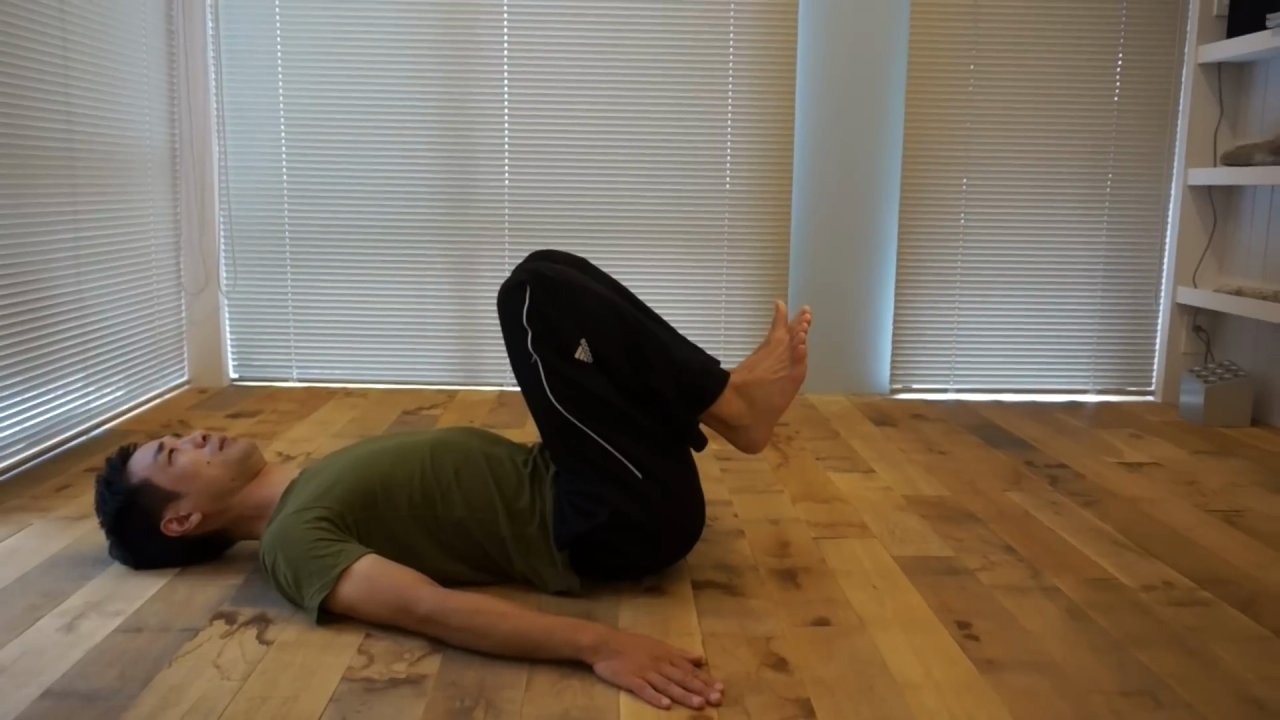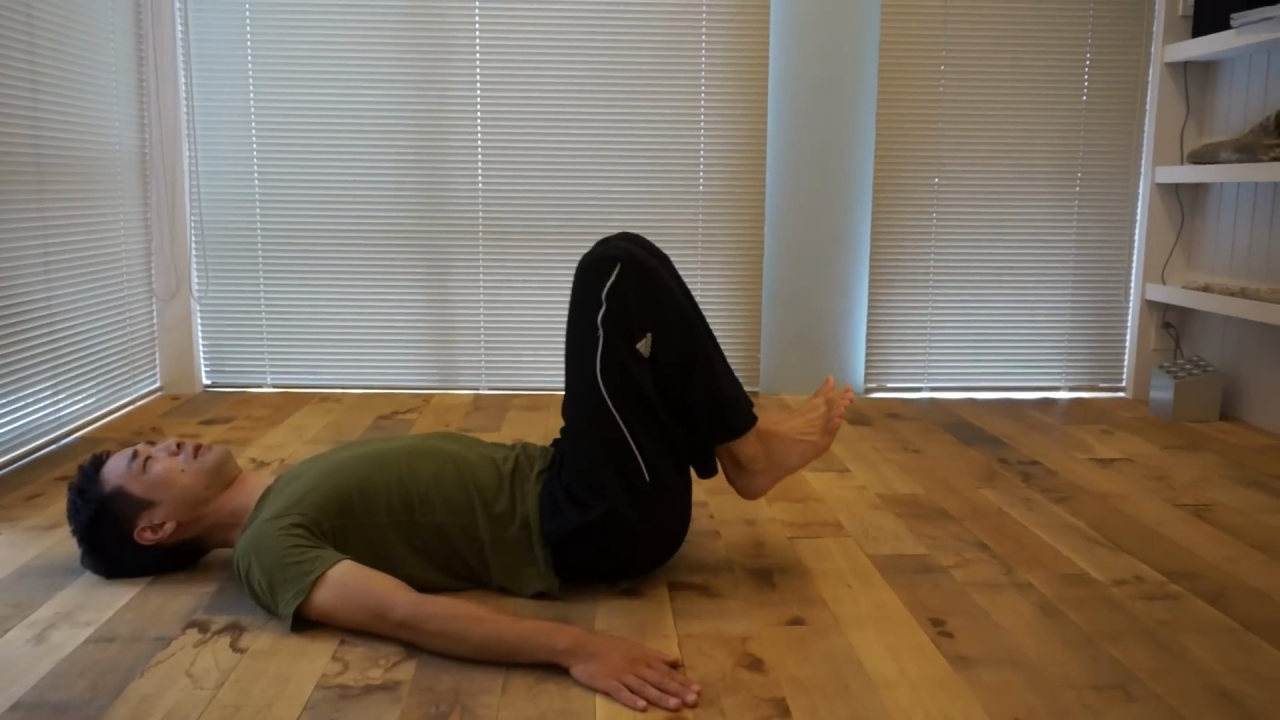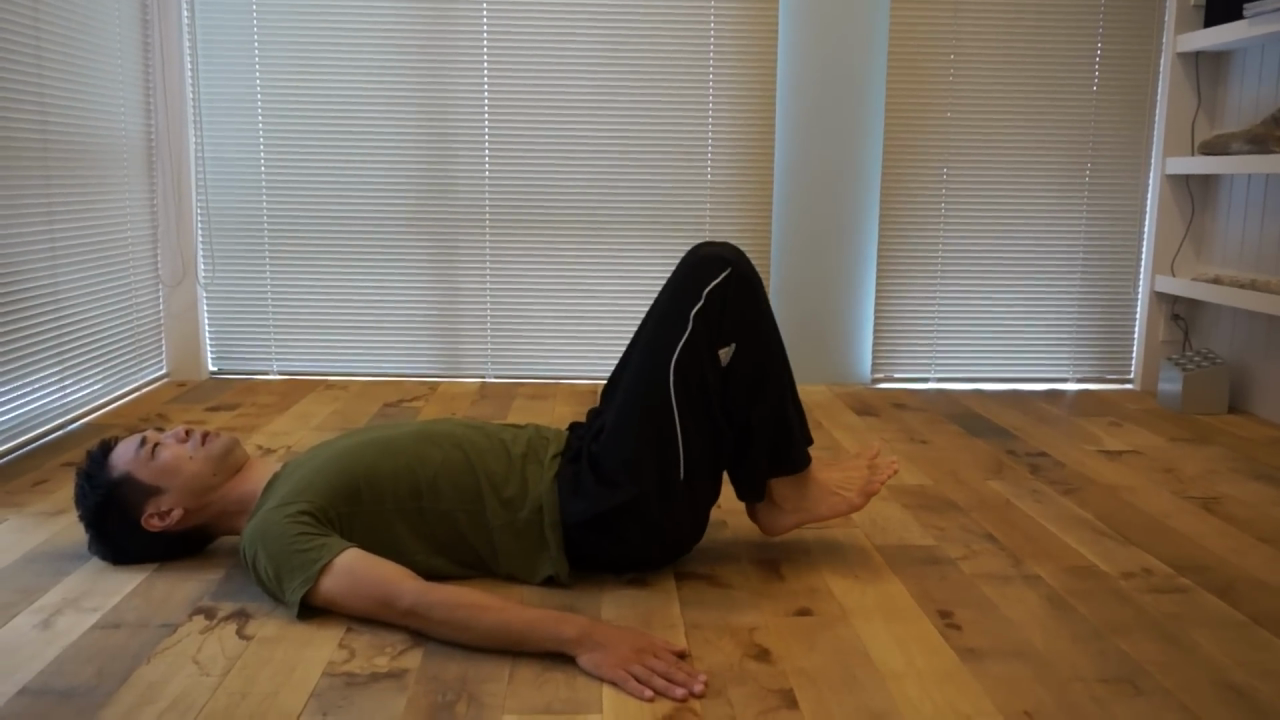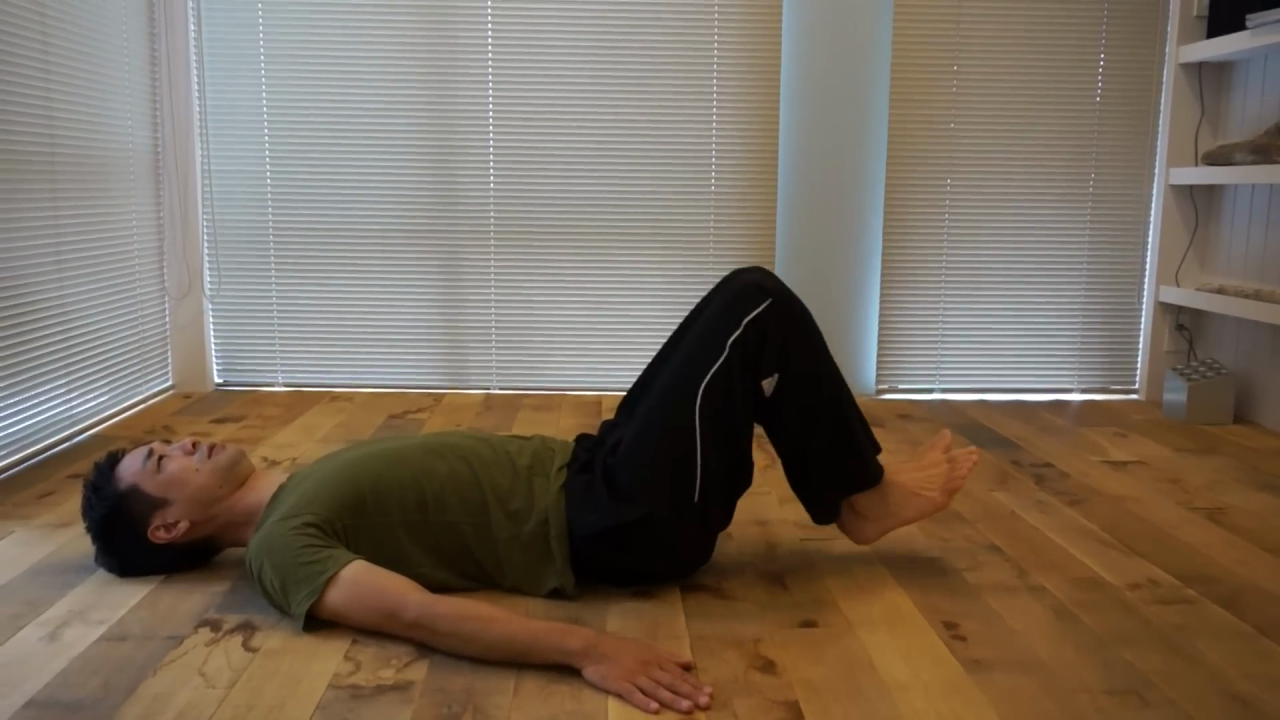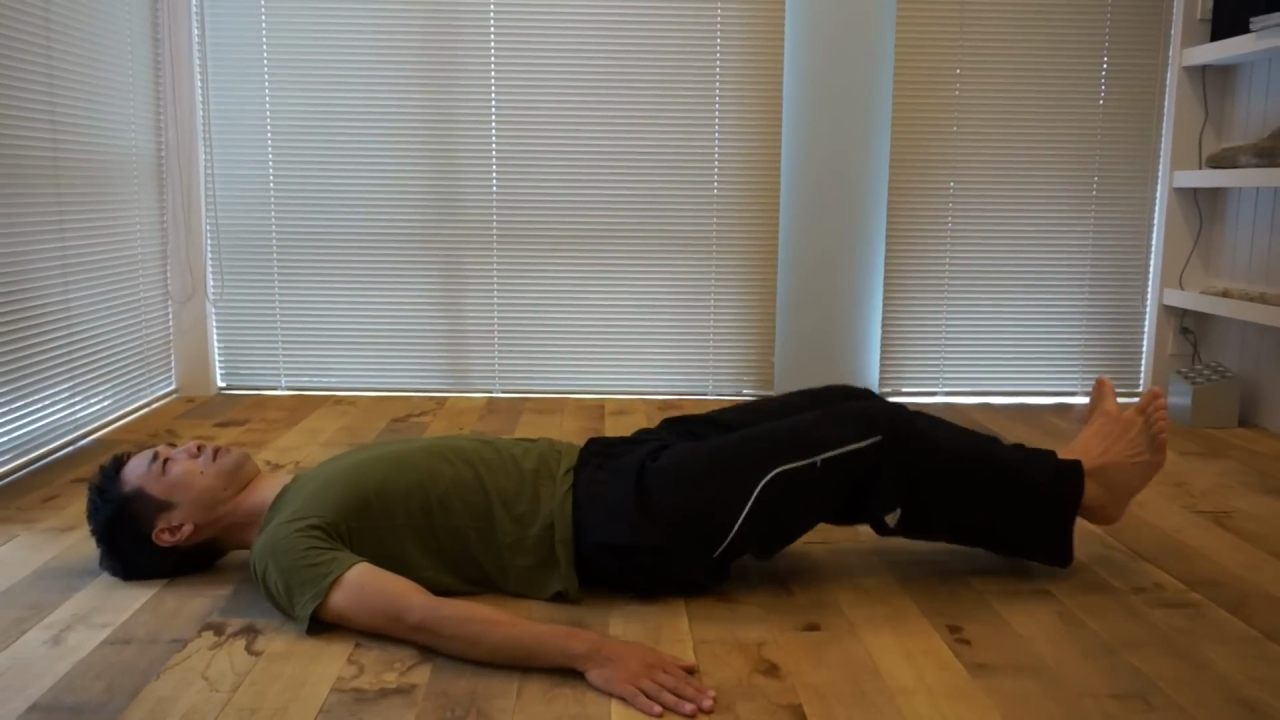
dt=1s
person 1, frame 1
left shoulder: (321, 486)
right shoulder: (297, 540)
right elbow: (428, 609)
right wrist: (597, 643)
left hip: (557, 485)
right hip: (617, 526)
left knee: (548, 281)
right knee: (538, 292)
left ankle: (725, 397)
right ankle: (729, 404)
person 1, frame 2
left shoulder: (296, 494)
right shoulder: (271, 550)
right elbow: (405, 613)
right wrist: (575, 645)
left hip: (544, 479)
right hip: (597, 527)
left knee: (623, 262)
right knee: (619, 274)
left ankle: (742, 442)
right ankle: (746, 449)
person 1, frame 3
left shoulder: (301, 481)
right shoulder: (278, 537)
right elbow: (414, 602)
right wrist: (581, 634)
left hip: (572, 459)
right hip: (607, 512)
left knee: (714, 275)
right knee: (716, 279)
left ankle: (781, 480)
right ankle: (778, 490)
person 1, frame 4
left shoulder: (308, 494)
right shoulder: (284, 548)
right elbow: (417, 612)
right wrist: (589, 648)
left hip: (583, 467)
right hip: (616, 524)
left knee: (750, 300)
right knee: (755, 309)
left ankle: (857, 486)
right ankle: (860, 498)
person 1, frame 5
left shoulder: (311, 496)
right shoulder: (286, 551)
right elbow: (423, 614)
left hip: (599, 467)
right hip: (613, 529)
left knee: (842, 414)
right knee: (861, 442)
left ankle: (1056, 478)
right ankle: (1076, 487)
